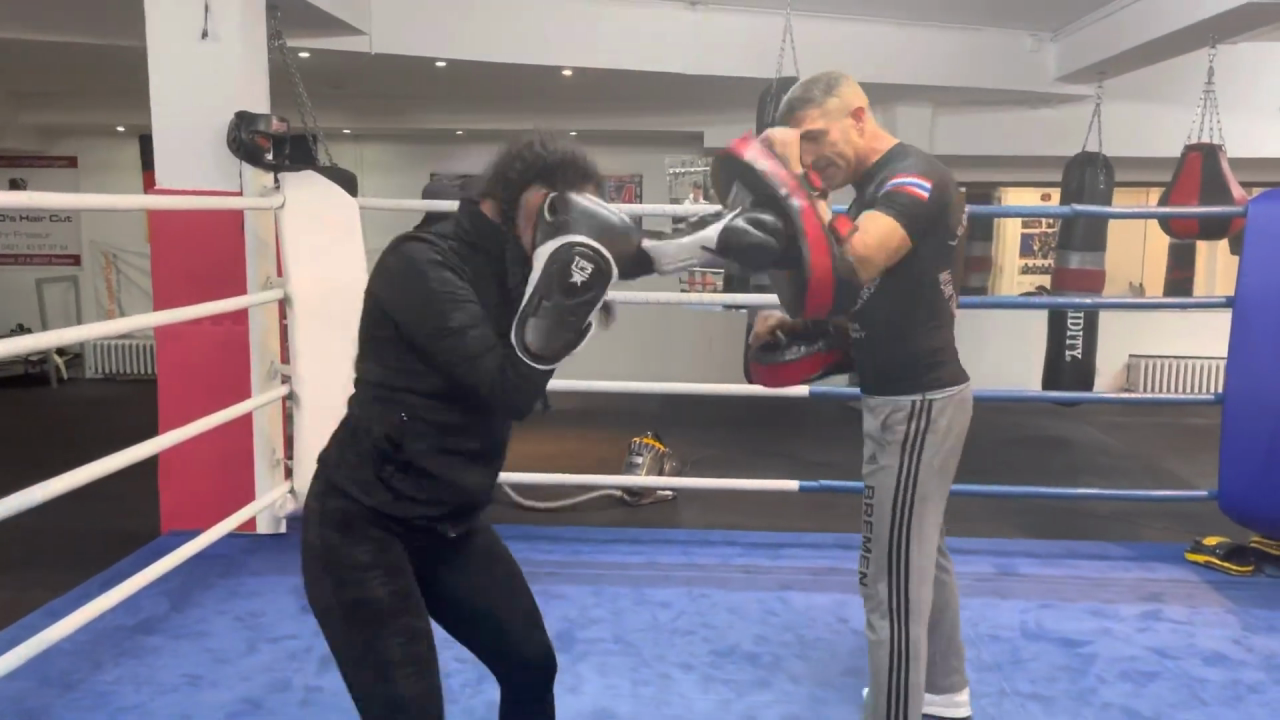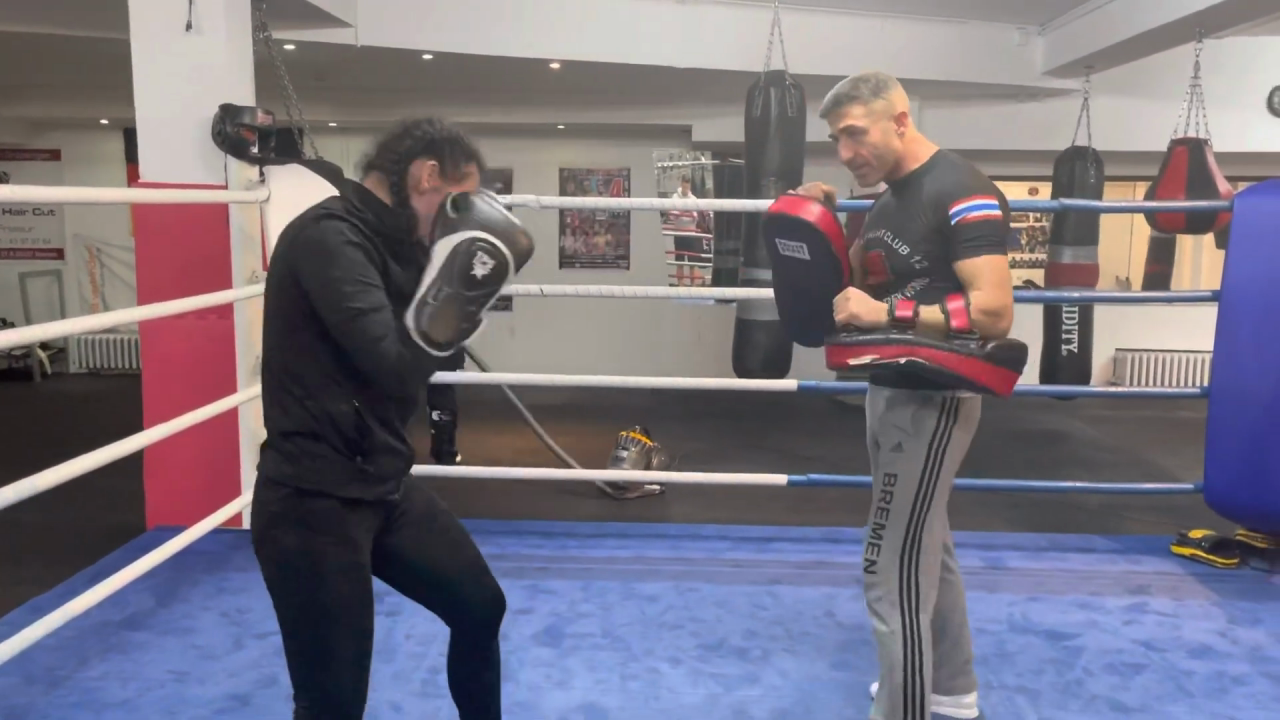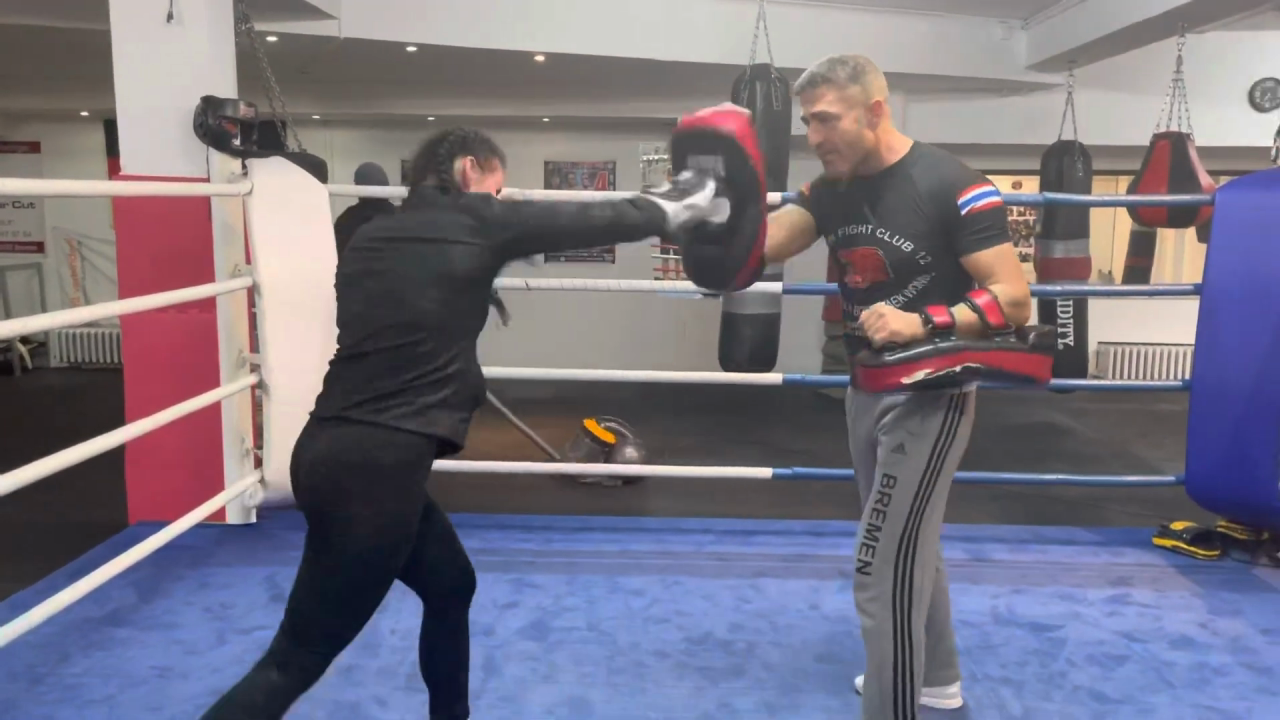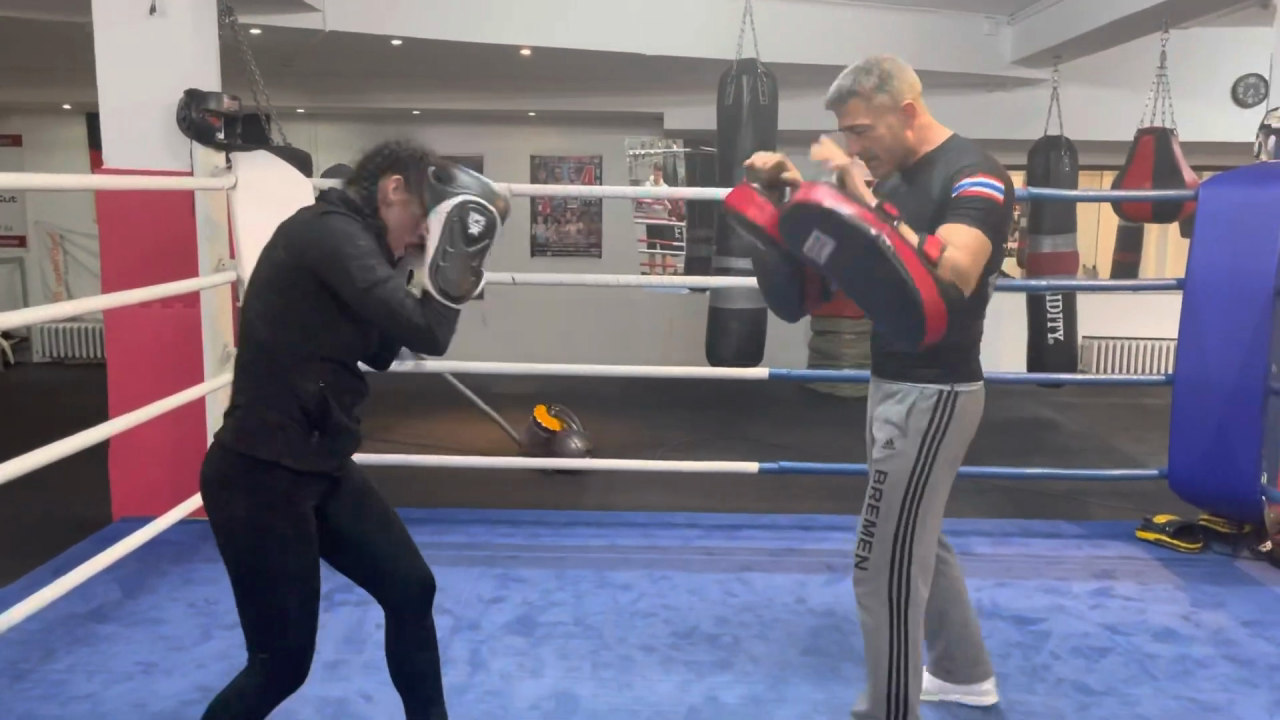
dt=0.4s
person 1, frame 1
left shoulder: (912, 177)
right shoulder: (880, 187)
left elbow: (851, 265)
left wrist: (791, 182)
right wrist: (796, 324)
left hip: (917, 402)
right hip: (907, 397)
left knee: (889, 580)
right knee: (920, 555)
person 1, frame 2
left shoulder: (963, 194)
right shoulder: (887, 201)
left elbow: (994, 312)
right elbow: (847, 287)
left wrist: (887, 314)
left hip: (934, 401)
right hip: (892, 394)
left knee: (891, 570)
right knee: (924, 547)
person 1, frame 3
left shoulder: (955, 185)
right shoulder: (840, 185)
left elbow: (1016, 298)
right elbow: (758, 245)
left wrist: (919, 322)
left hip: (928, 400)
right hip: (867, 393)
left knee: (882, 569)
right knee: (906, 547)
person 1, frame 4
left shoulder: (975, 179)
right shoulder: (898, 178)
left elbow: (949, 277)
left wrist: (865, 197)
right wrist: (793, 191)
left hip: (933, 395)
right hip: (900, 387)
left knee: (884, 562)
right knee: (917, 538)
person 2, frame 1
left shoulder: (519, 257)
right shoulder: (427, 260)
right elbow: (506, 392)
right wrist: (572, 267)
left hip: (449, 516)
right hip: (361, 519)
left knee: (531, 664)
person 2, frame 2
left shoulder: (389, 239)
right shoulder: (325, 237)
right elbow: (396, 366)
right wrist: (466, 266)
left hip: (384, 485)
right hip: (313, 502)
left knee: (480, 607)
person 2, frame 3
left shoulder: (368, 238)
right shoulder: (480, 220)
right elbow: (599, 222)
right wrist: (693, 196)
left hip: (339, 446)
right hip: (377, 461)
left knee: (451, 586)
right knee: (301, 655)
person 2, frame 4
left shoulder: (344, 237)
right shoulder: (329, 231)
left elbow: (380, 348)
right elbow: (426, 332)
left wrist: (427, 254)
right wrist: (460, 235)
left hip: (320, 465)
right hip: (260, 473)
left knee: (412, 590)
right knee: (282, 663)
